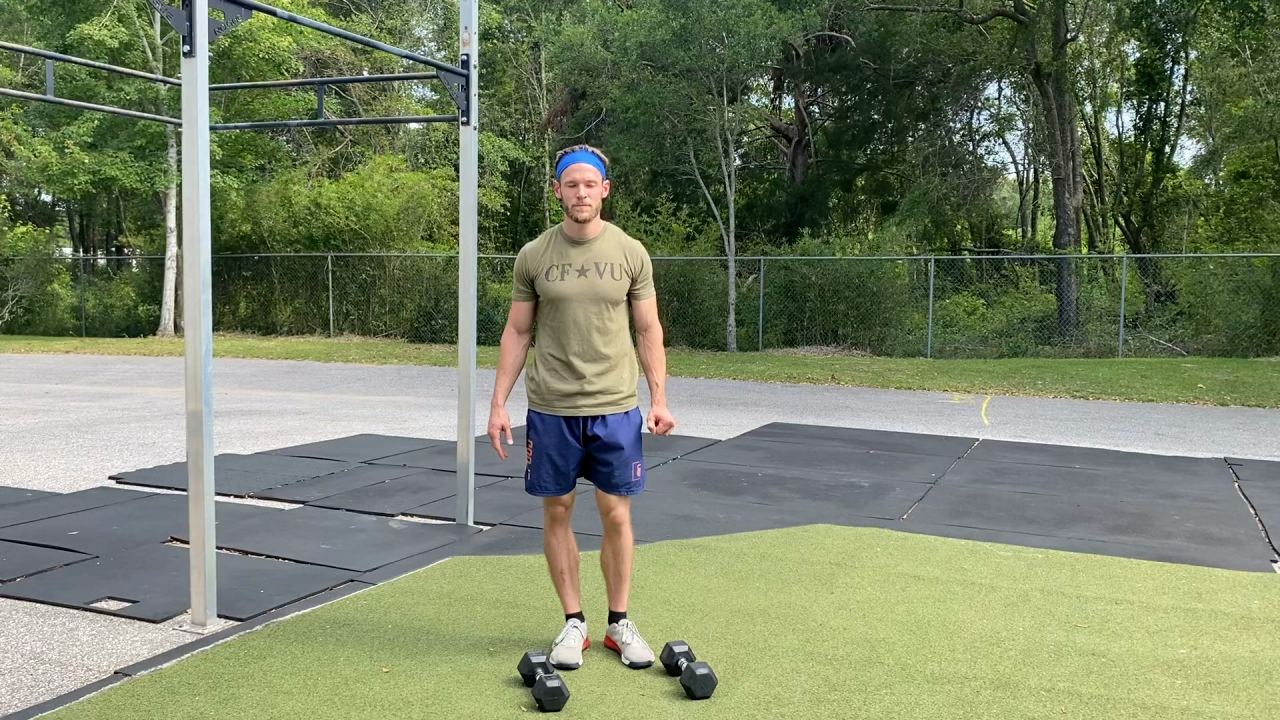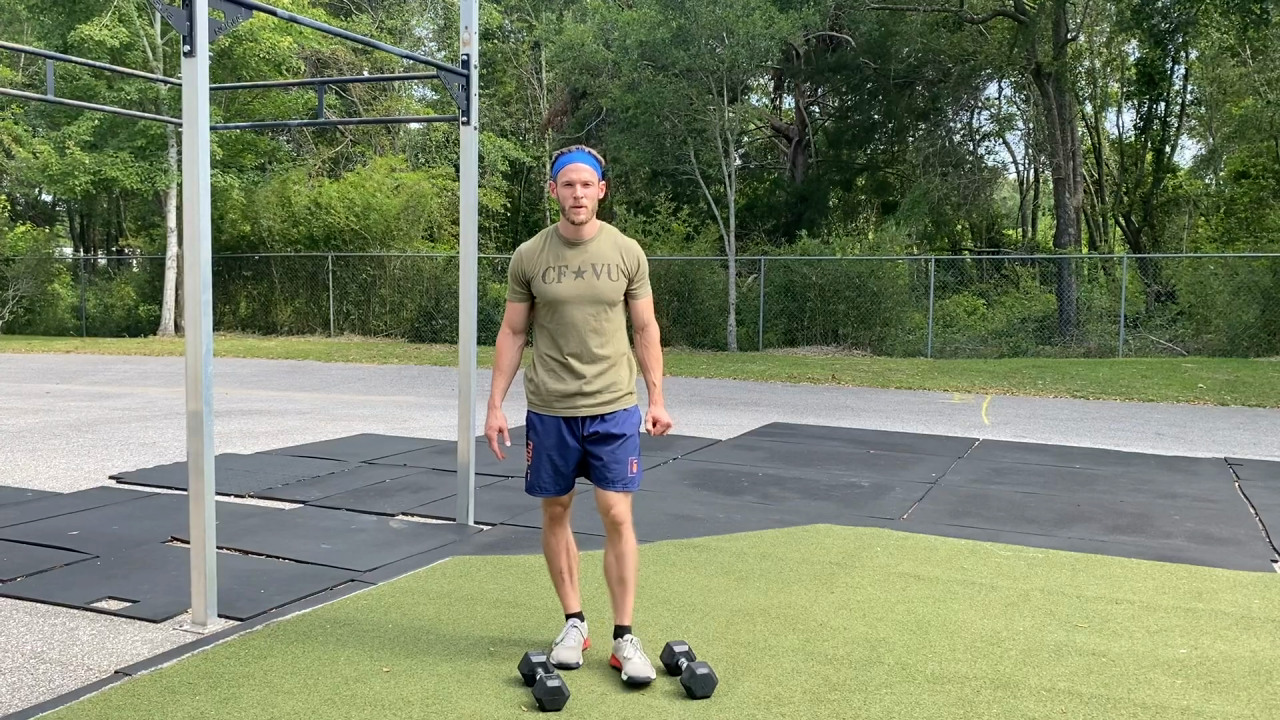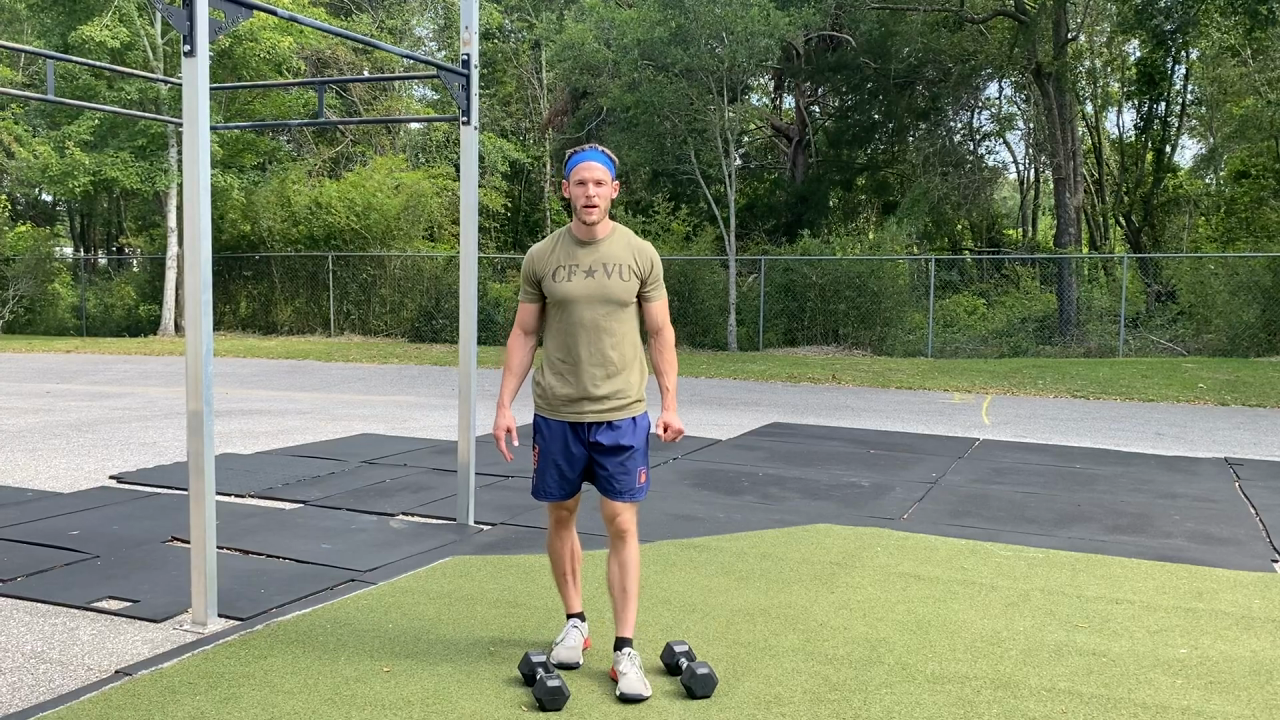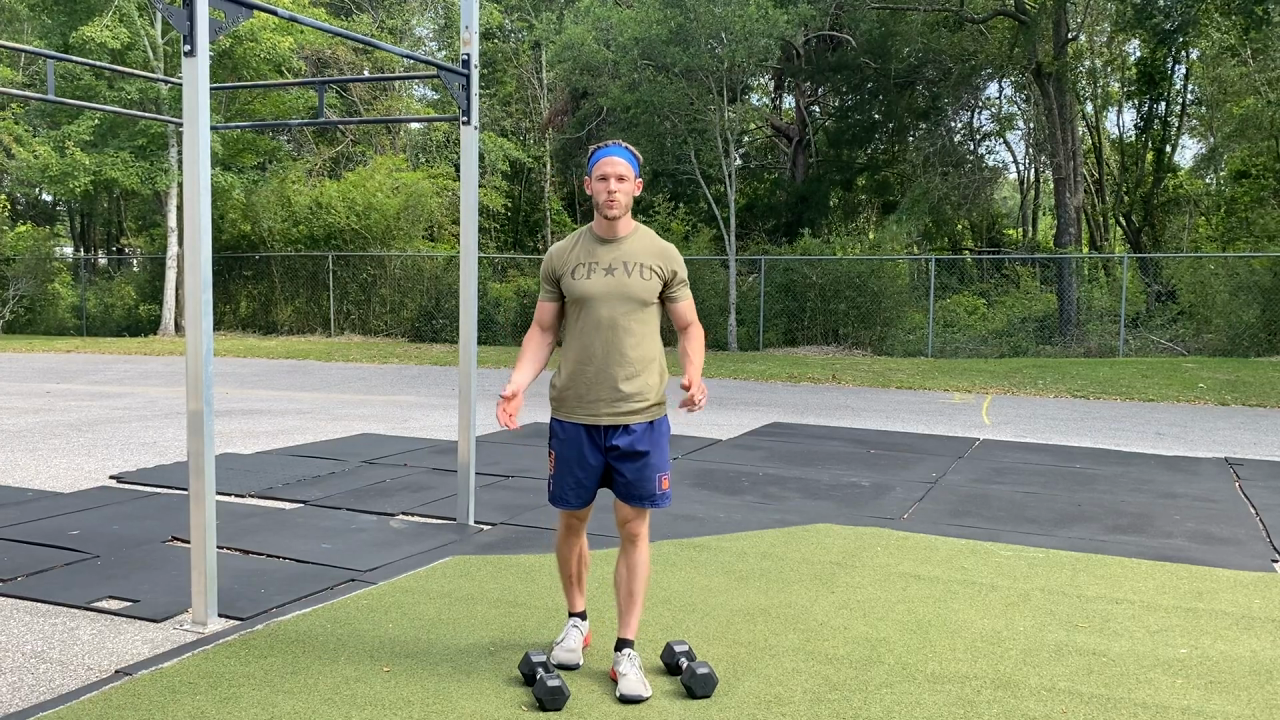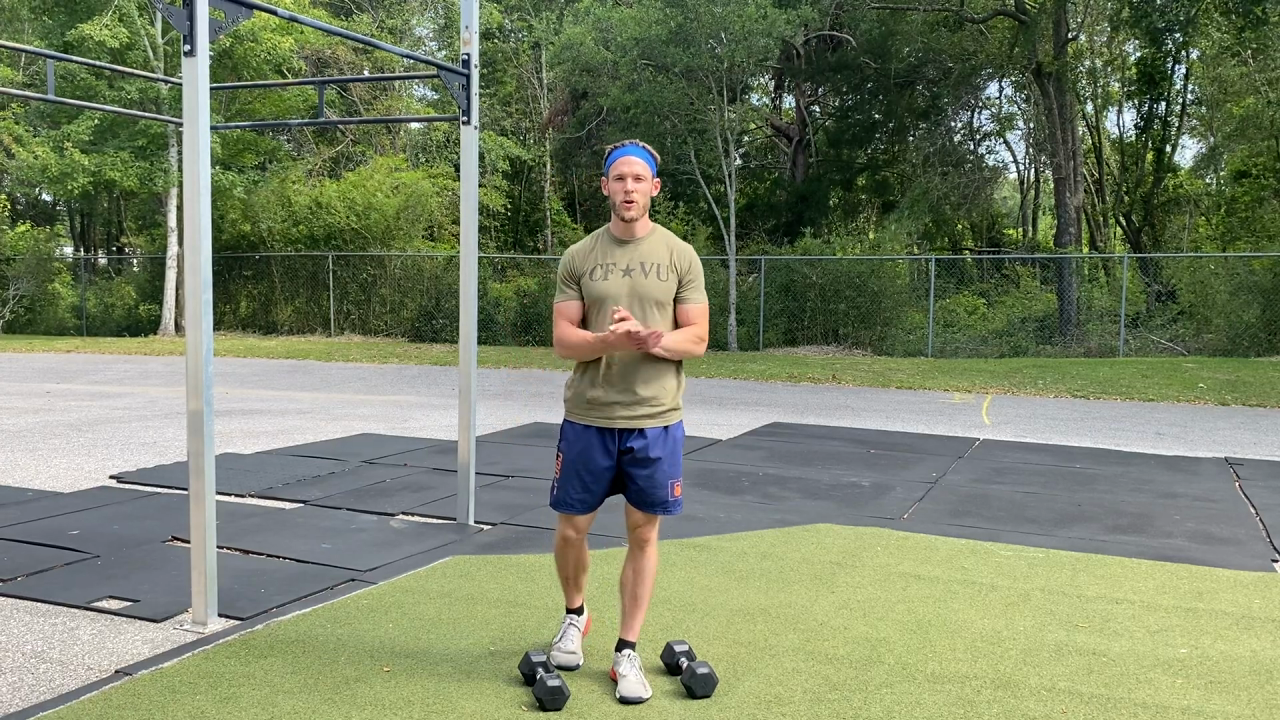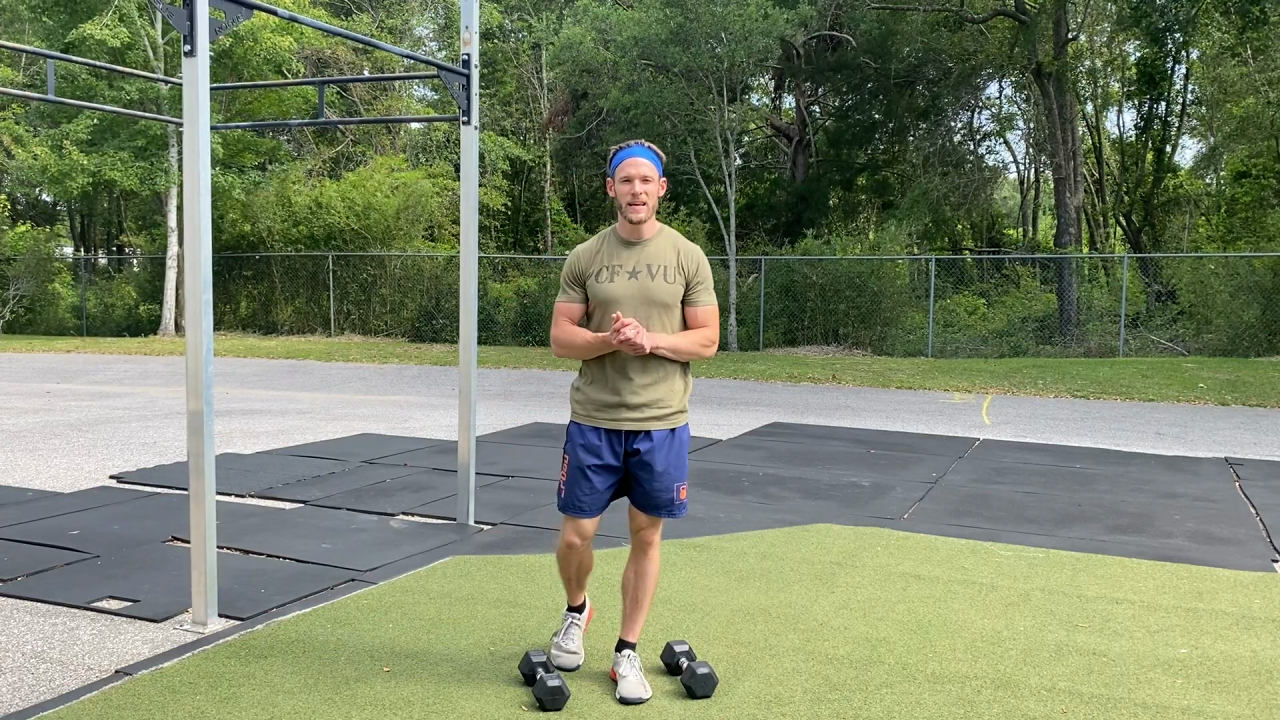
dt=0.4s
person 1, frame 1
left shoulder: (630, 252)
right shoulder: (534, 255)
left elbow: (648, 329)
right elbow: (518, 332)
left wrist: (659, 398)
right wrist: (498, 402)
left hip: (615, 407)
right hip: (551, 409)
left knee: (616, 515)
right knee: (557, 513)
left ankle: (619, 622)
right ankle: (574, 623)
person 1, frame 2
left shoulder: (627, 251)
right shoulder: (528, 256)
left elbow: (645, 328)
right elbow: (512, 332)
left wrist: (657, 398)
right wrist: (495, 404)
left hip: (614, 406)
right hip: (550, 408)
left knee: (618, 517)
right knee: (556, 513)
left ankle: (624, 637)
right ankle: (575, 622)
person 1, frame 3
left shoulder: (641, 254)
right shoulder: (541, 256)
left elbow: (660, 331)
right elbow: (525, 333)
left wrist: (669, 403)
right wrist: (504, 405)
left hip: (622, 412)
right hip: (557, 412)
left knee: (621, 525)
right knee: (561, 516)
left ankle: (625, 650)
right ankle: (575, 622)
person 1, frame 4
left shoulder: (663, 254)
right shoulder: (562, 255)
left elbow: (688, 327)
right elbow: (543, 330)
left wrist: (693, 375)
right wrist: (517, 383)
left hip: (641, 417)
right hip: (574, 416)
left knee: (633, 530)
right knee: (572, 523)
left ankle: (626, 651)
right ankle: (577, 620)
person 1, frame 5
left shoulder: (680, 255)
right shoulder: (578, 256)
left elbow: (697, 340)
right elbow: (562, 333)
left wrist: (649, 339)
right wrist: (605, 342)
left hip: (656, 420)
right hip: (588, 418)
left knee: (643, 533)
right knee: (571, 528)
left ankle: (627, 652)
right ankle: (575, 614)
person 1, frame 6
left shoulder: (688, 257)
right shoulder: (584, 257)
left elbow: (707, 340)
right elbow: (561, 338)
left wrist: (650, 340)
right wrist: (610, 340)
left hip: (662, 423)
right hip: (594, 421)
left knee: (645, 537)
right knee: (576, 535)
left ankle: (627, 653)
right ankle: (576, 609)
